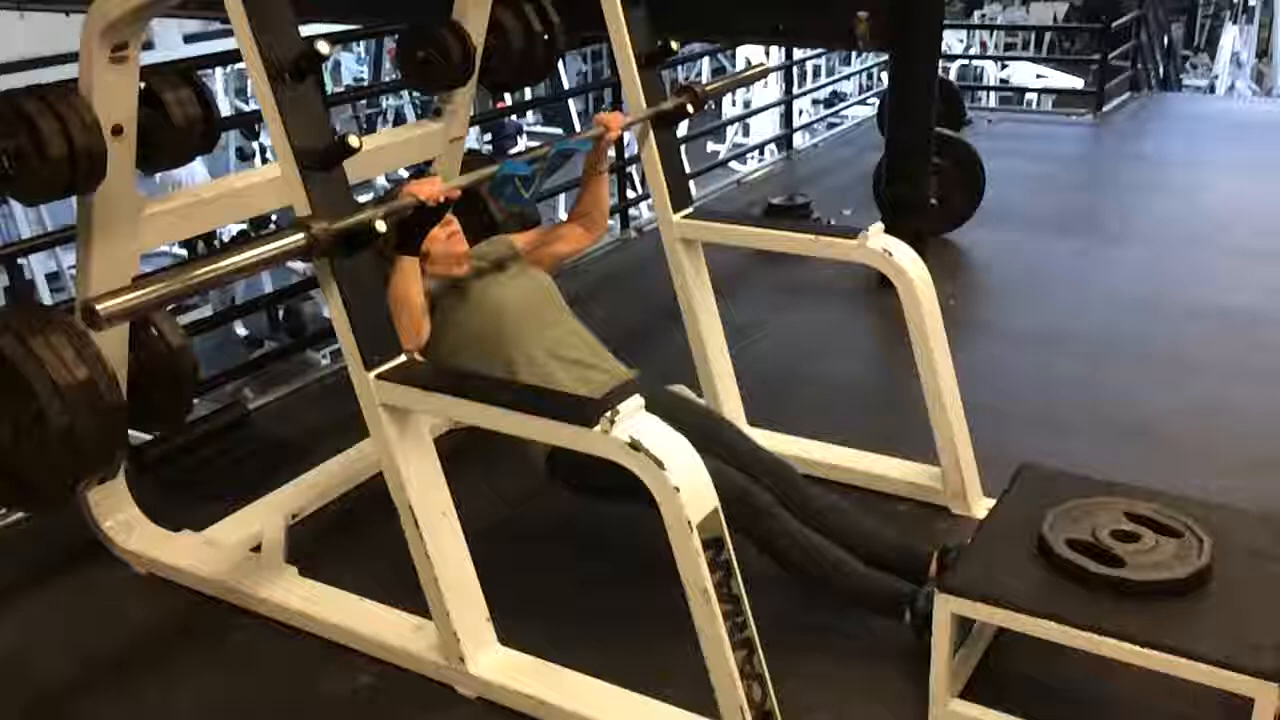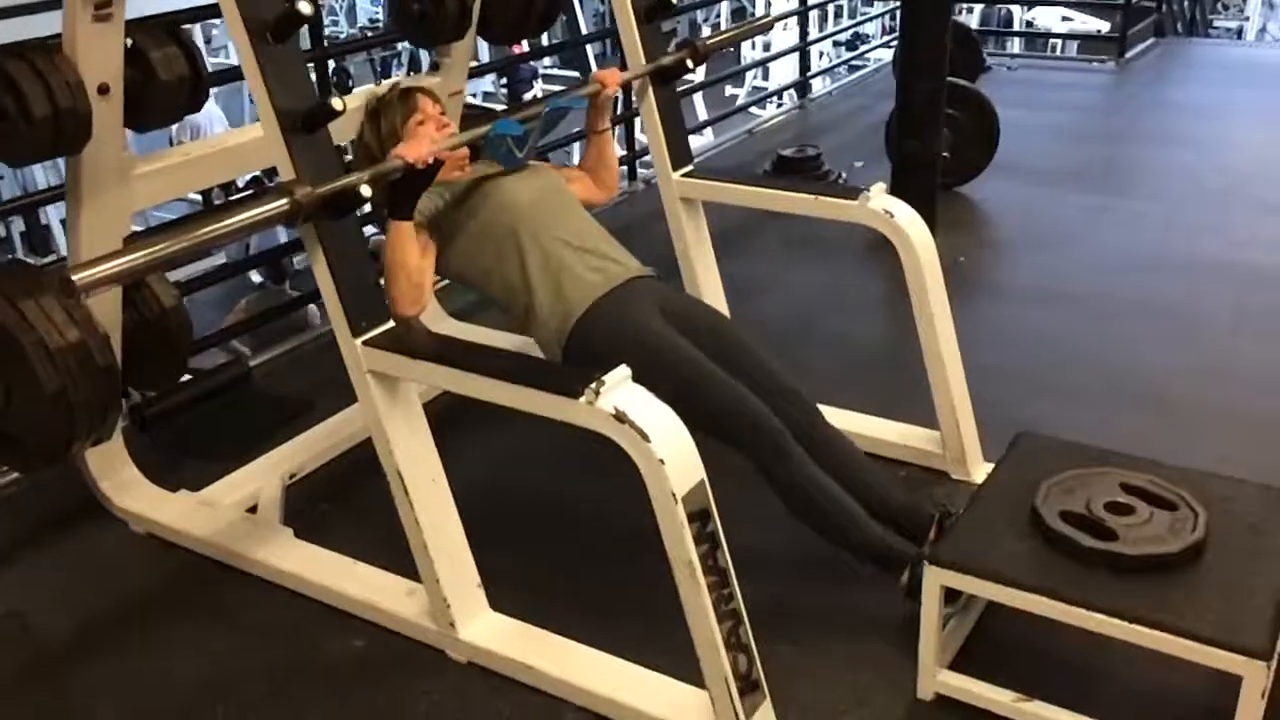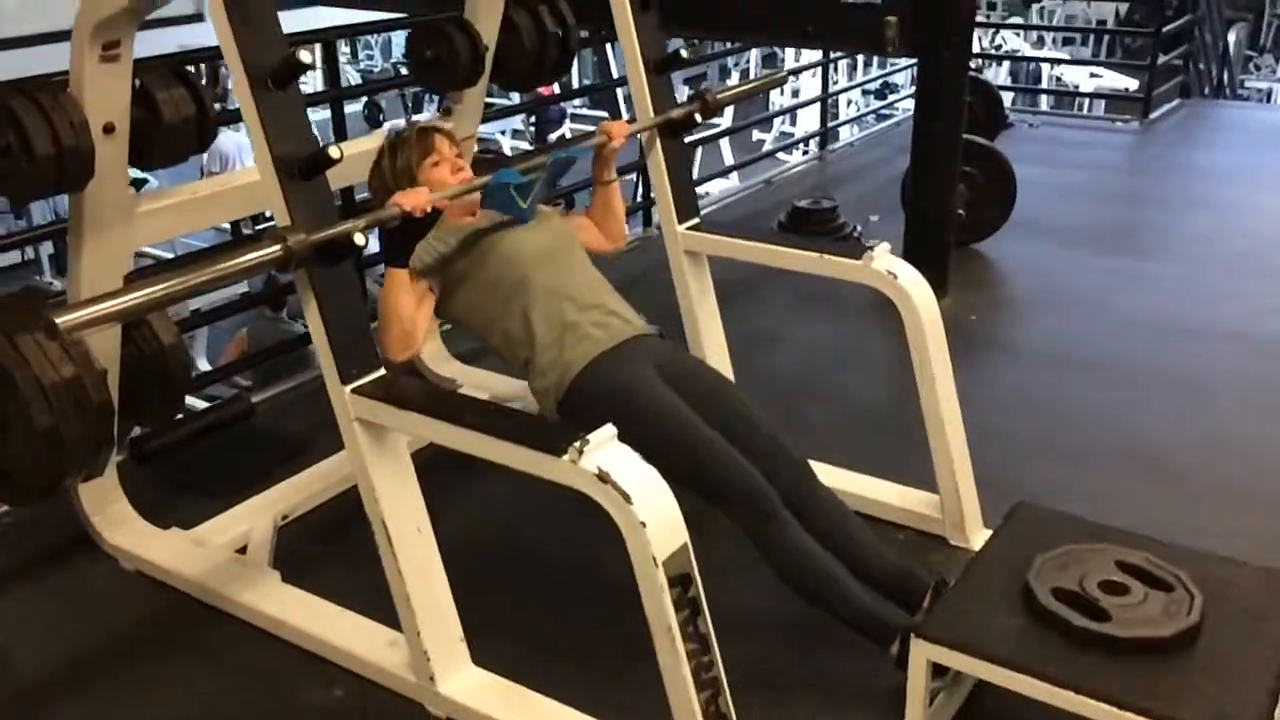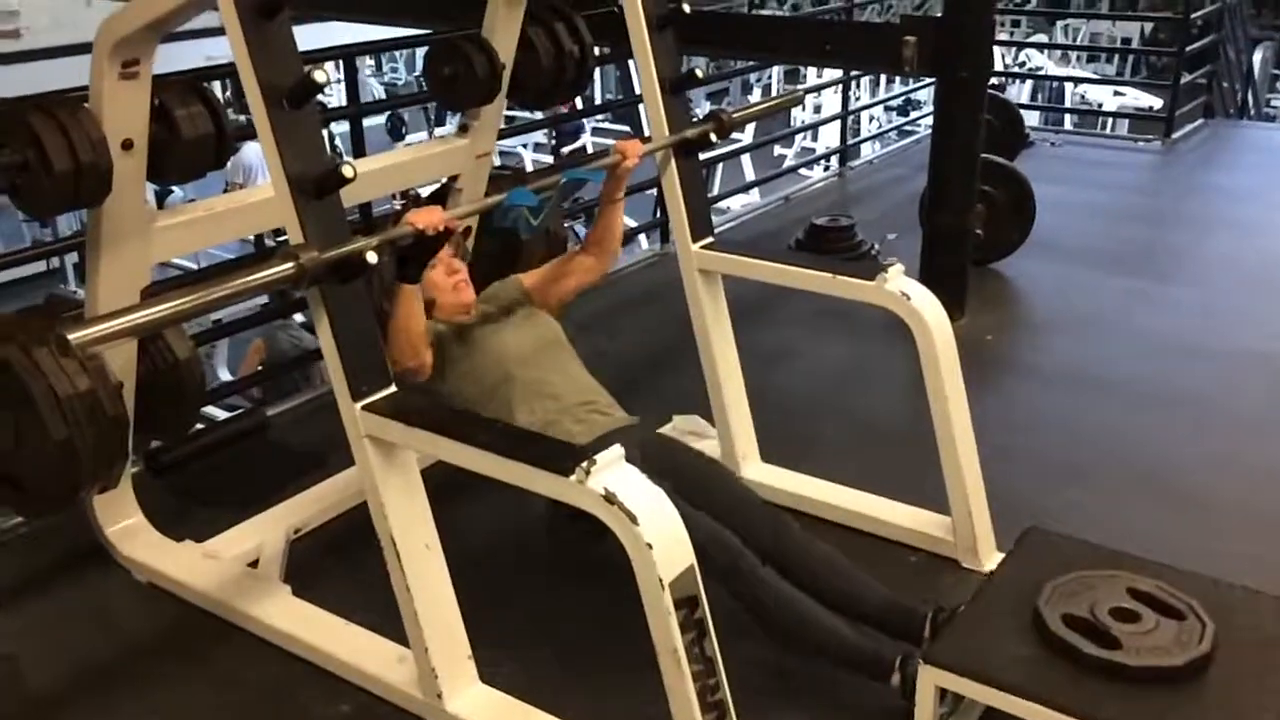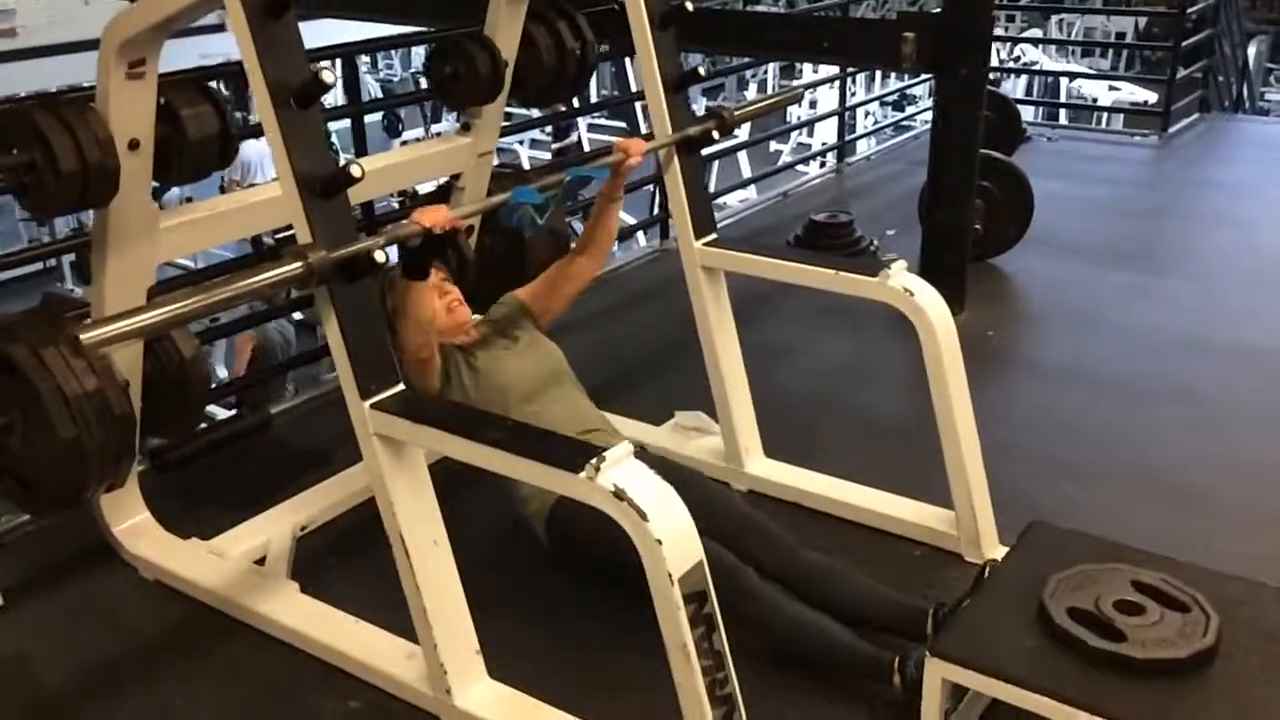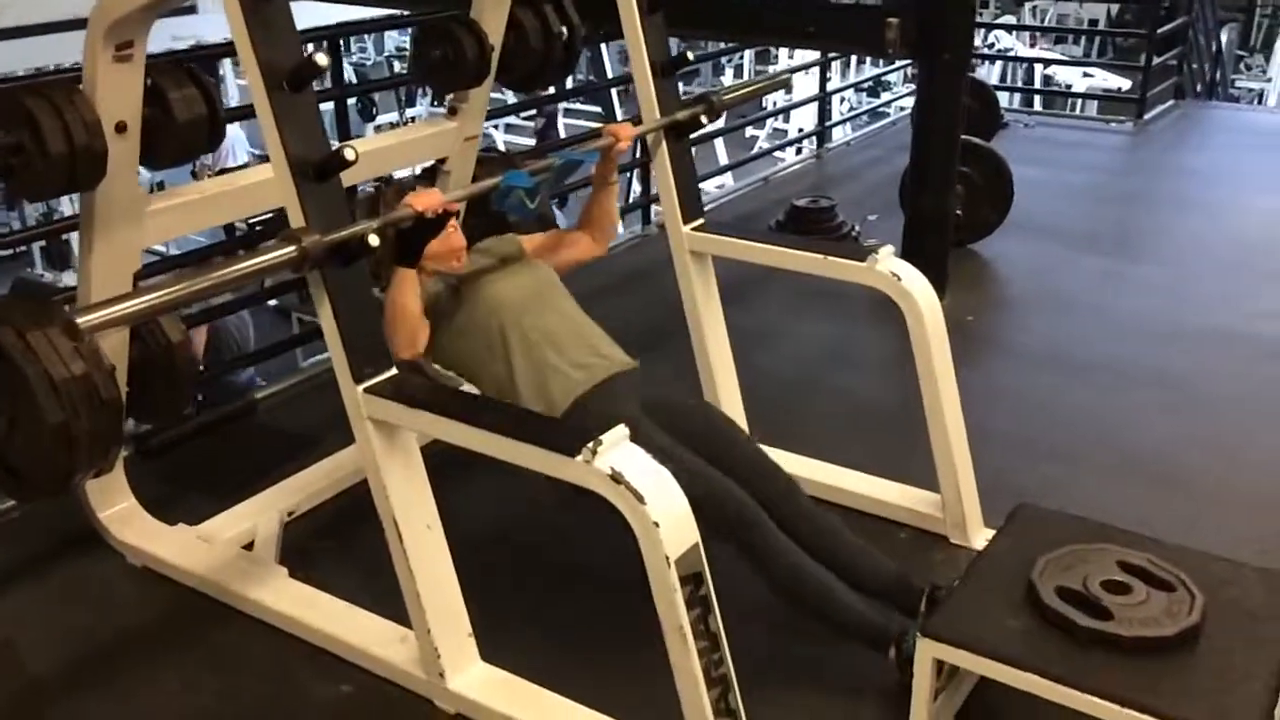
dt=0.3s
person 1, frame 1
left shoulder: (495, 253)
right shoulder: (428, 299)
left elbow: (585, 228)
right elbow: (407, 343)
left wrist: (599, 156)
right wrist: (410, 241)
left hip: (627, 389)
left knee: (776, 476)
right knee: (743, 502)
left ankle: (929, 565)
right ankle: (910, 604)
person 1, frame 2
left shoulder: (502, 168)
right shoulder: (430, 211)
left elbow: (599, 186)
right elbow: (407, 305)
left wrist: (598, 112)
right wrist: (401, 198)
left hip: (646, 292)
right hip: (594, 327)
left knee: (794, 411)
right knee: (760, 433)
left ankle: (927, 524)
right ankle: (910, 565)
person 1, frame 3
left shoulder: (510, 214)
right shoulder: (434, 257)
left elbow: (608, 235)
right elbow: (400, 348)
left wrist: (604, 163)
right wrist: (399, 243)
left hip: (650, 350)
right hip: (590, 384)
left knee: (791, 476)
right knee: (754, 499)
left ankle: (925, 594)
right ankle: (900, 636)
person 1, frame 4
left shoulder: (505, 298)
right shoulder: (435, 345)
left elbow: (596, 258)
right elbow: (406, 361)
left wrist: (614, 185)
right wrist: (410, 264)
left hip: (631, 434)
left knee: (773, 529)
right knee: (729, 560)
left ankle: (925, 625)
right ankle: (899, 668)
person 1, frame 5
left shoulder: (507, 320)
right shoulder: (440, 377)
left elbow: (586, 259)
right elbow: (416, 351)
left wrist: (613, 185)
right wrist: (415, 259)
left hip: (629, 461)
right hip: (574, 500)
left knee: (768, 543)
right knee: (726, 578)
left ankle: (931, 622)
right ankle: (900, 670)
person 1, frame 6
left shoulder: (497, 252)
right shoulder: (430, 300)
left elbow: (591, 238)
right elbow: (404, 348)
left wrist: (607, 165)
right wrist: (408, 245)
left hip: (631, 383)
right hip: (579, 418)
left knee: (776, 492)
right knee: (739, 517)
left ankle: (920, 599)
right ankle: (898, 640)
